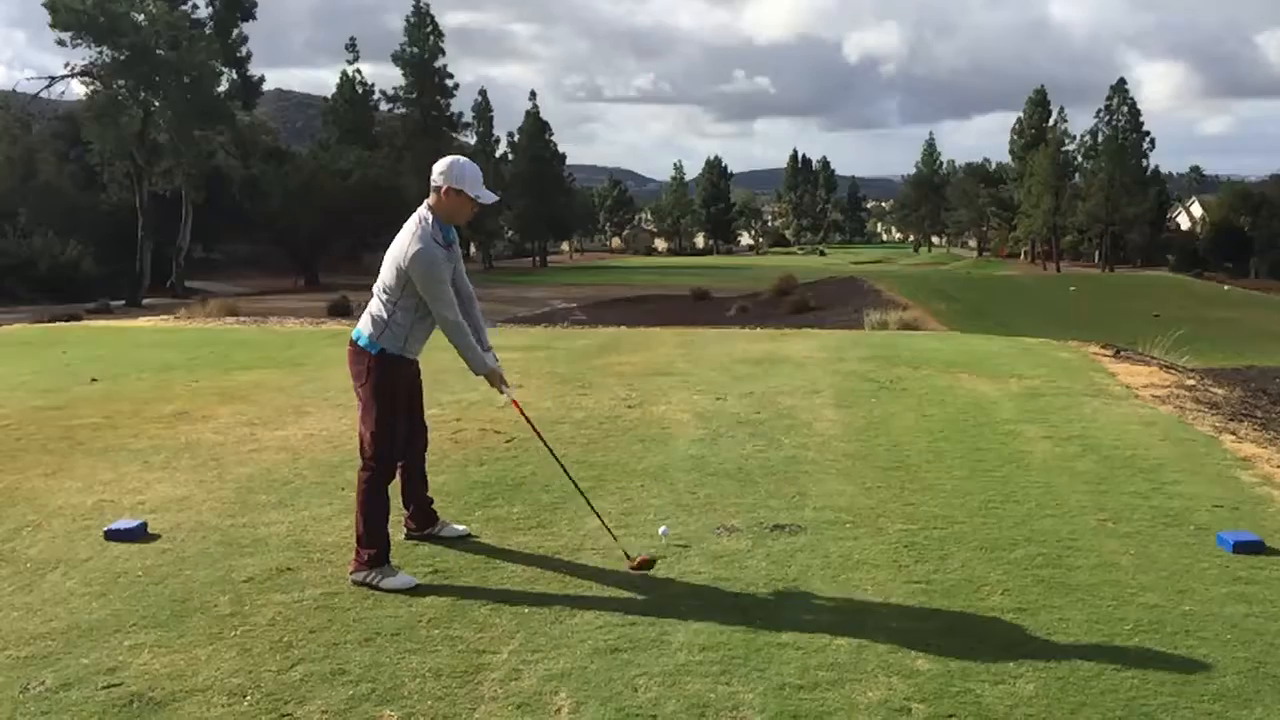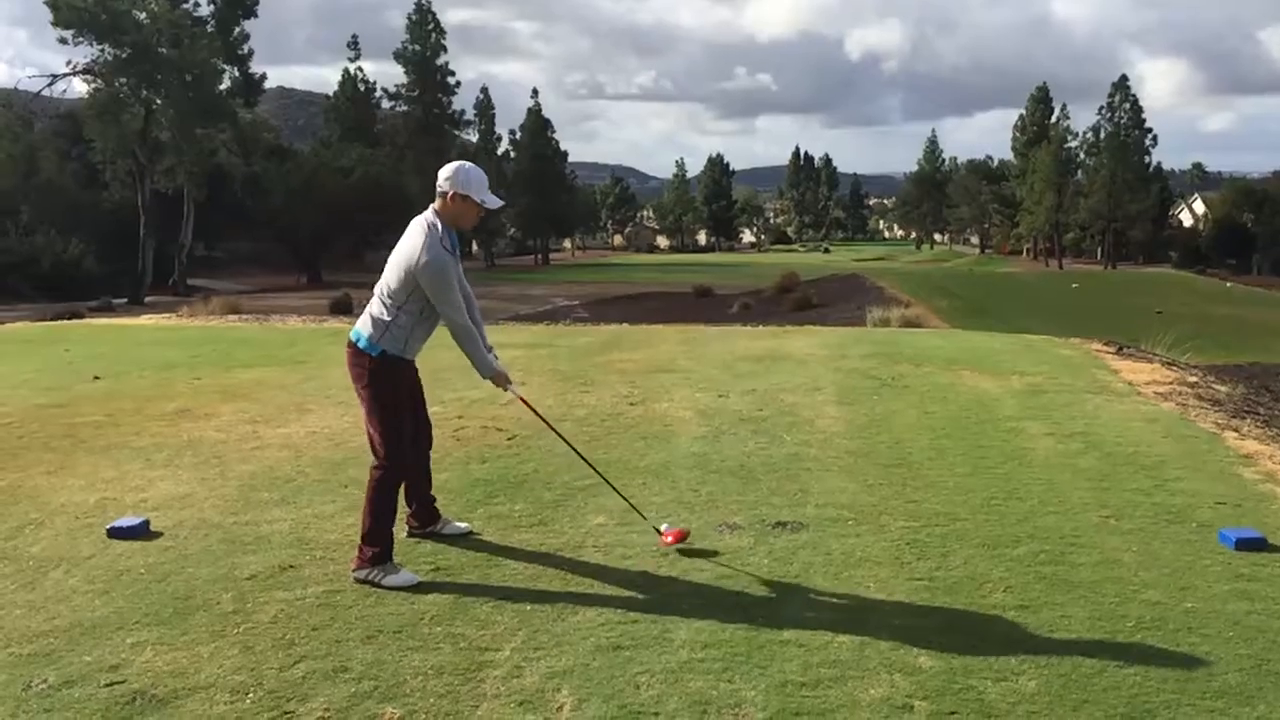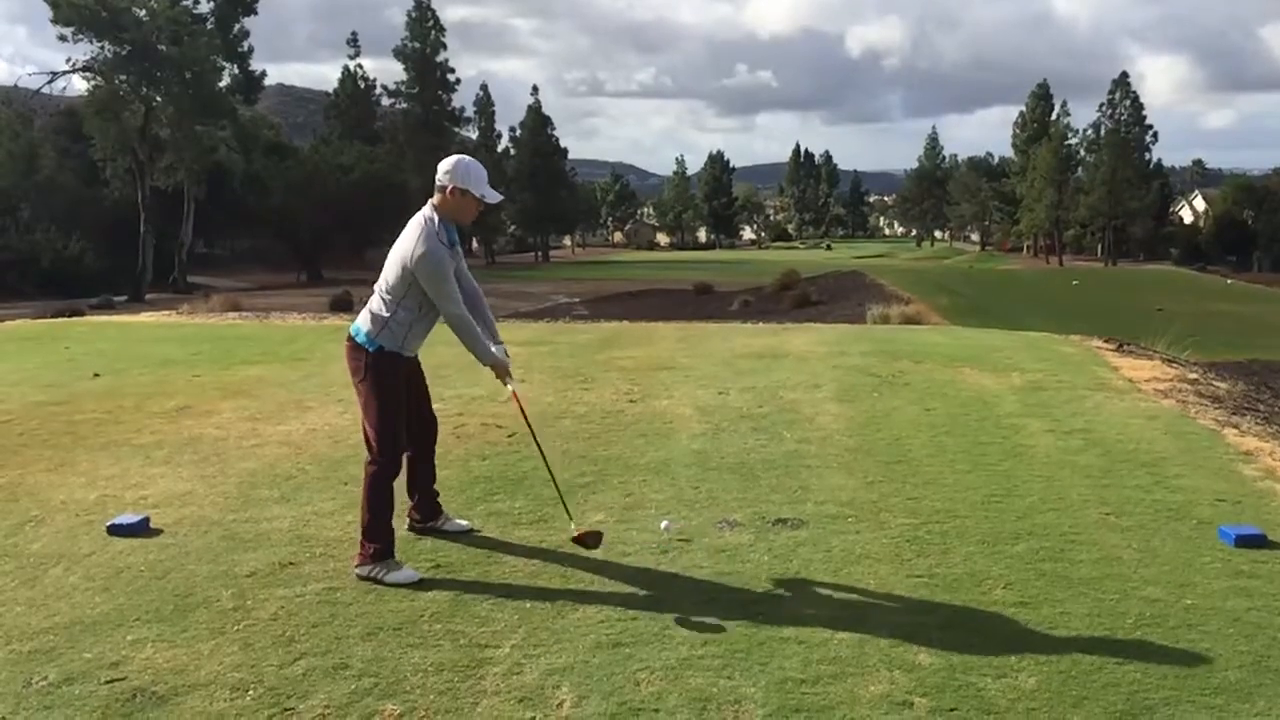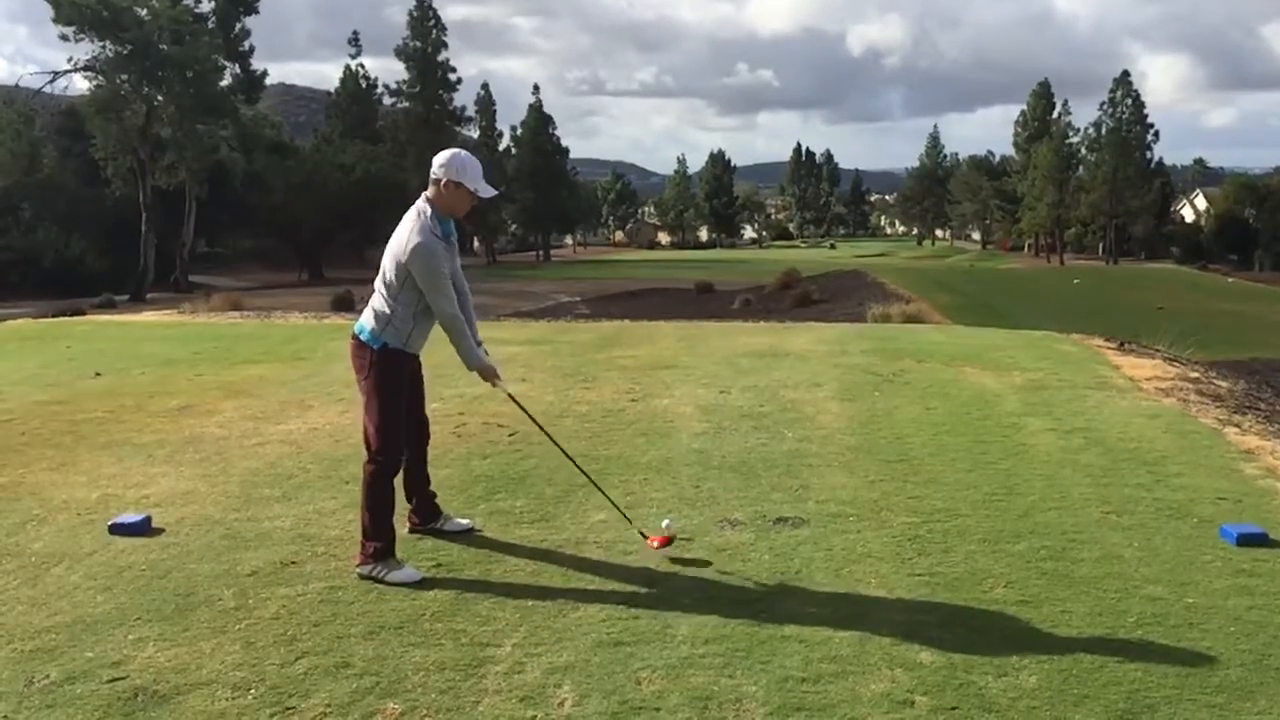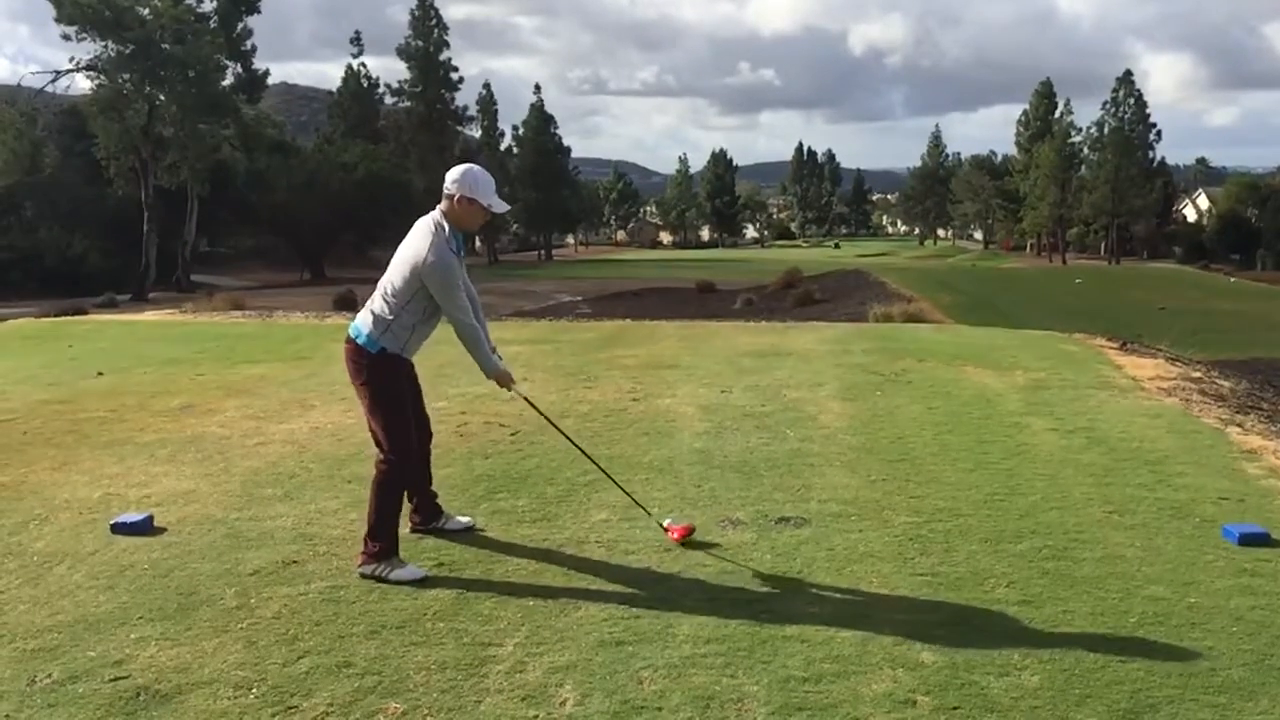
dt=0.4s
person 1, frame 1
left shoulder: (442, 232)
right shoulder: (422, 248)
left elbow: (463, 295)
right elbow: (448, 318)
left wrist: (488, 352)
right wrist: (483, 367)
left hip: (399, 354)
right hip: (378, 356)
left knee: (413, 440)
right knee: (380, 456)
left ankle: (421, 520)
right ankle: (368, 562)
person 1, frame 2
left shoulder: (437, 230)
right shoulder: (431, 253)
left elbow: (464, 297)
right elbow: (457, 320)
left wrist: (488, 353)
right wrist: (488, 369)
left hip: (395, 353)
right hip: (377, 356)
left knee: (418, 439)
right knee: (393, 455)
left ankle: (423, 517)
right ankle: (371, 559)
person 1, frame 3
left shoulder: (443, 229)
right shoulder: (427, 247)
left elbow: (469, 291)
right elbow: (455, 313)
left wrist: (496, 345)
right wrist: (489, 358)
left hip: (398, 350)
right hip: (375, 351)
left knee: (423, 431)
right knee: (387, 450)
left ankle: (425, 513)
right ankle: (373, 555)
person 1, frame 4
left shoulder: (441, 225)
right shoulder: (422, 240)
left elbow: (459, 291)
right elbow: (446, 311)
left wrist: (478, 348)
right wrist: (476, 362)
left hip: (402, 348)
right hip: (380, 349)
left knee: (415, 435)
right knee: (386, 450)
left ankle: (424, 514)
right ankle: (374, 555)
person 1, frame 5
left shoulder: (439, 229)
right shoulder: (437, 254)
left elbow: (468, 297)
right elbow: (462, 321)
left wrist: (492, 353)
right wrist: (492, 369)
left hip: (390, 349)
right hip: (374, 353)
left knee: (418, 435)
right knee: (397, 451)
left ankle: (425, 513)
right ankle: (377, 554)
